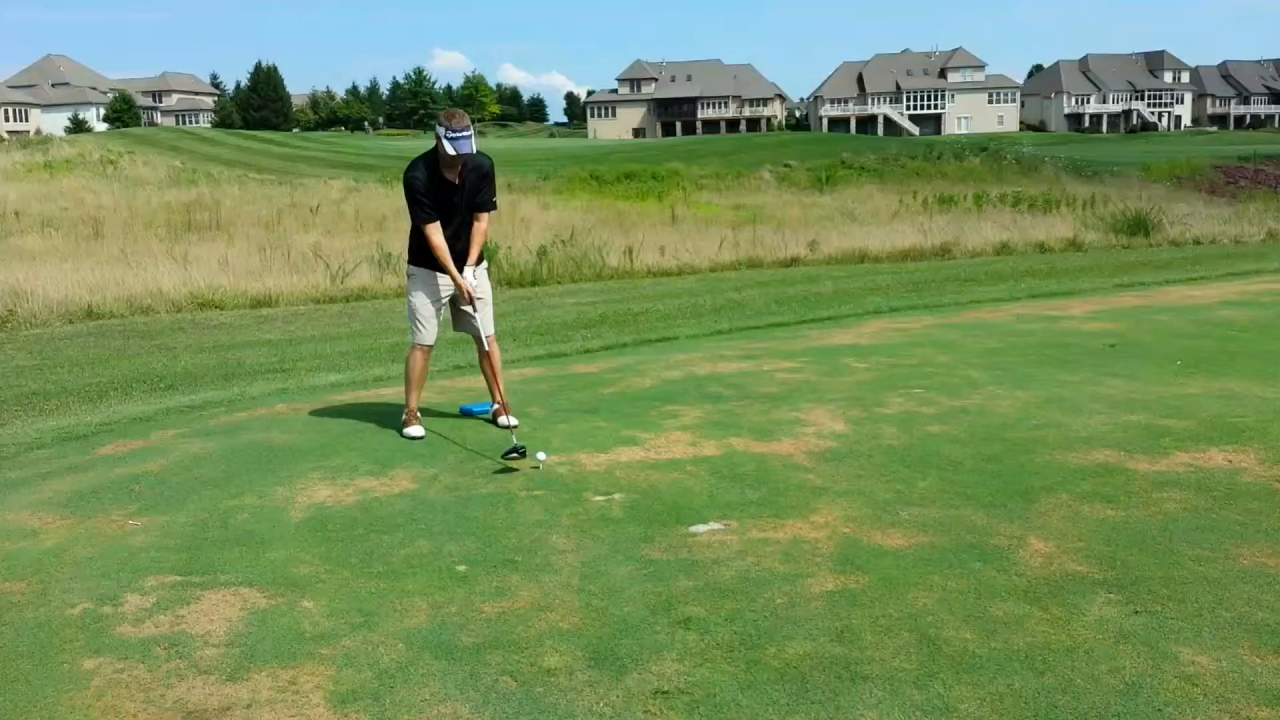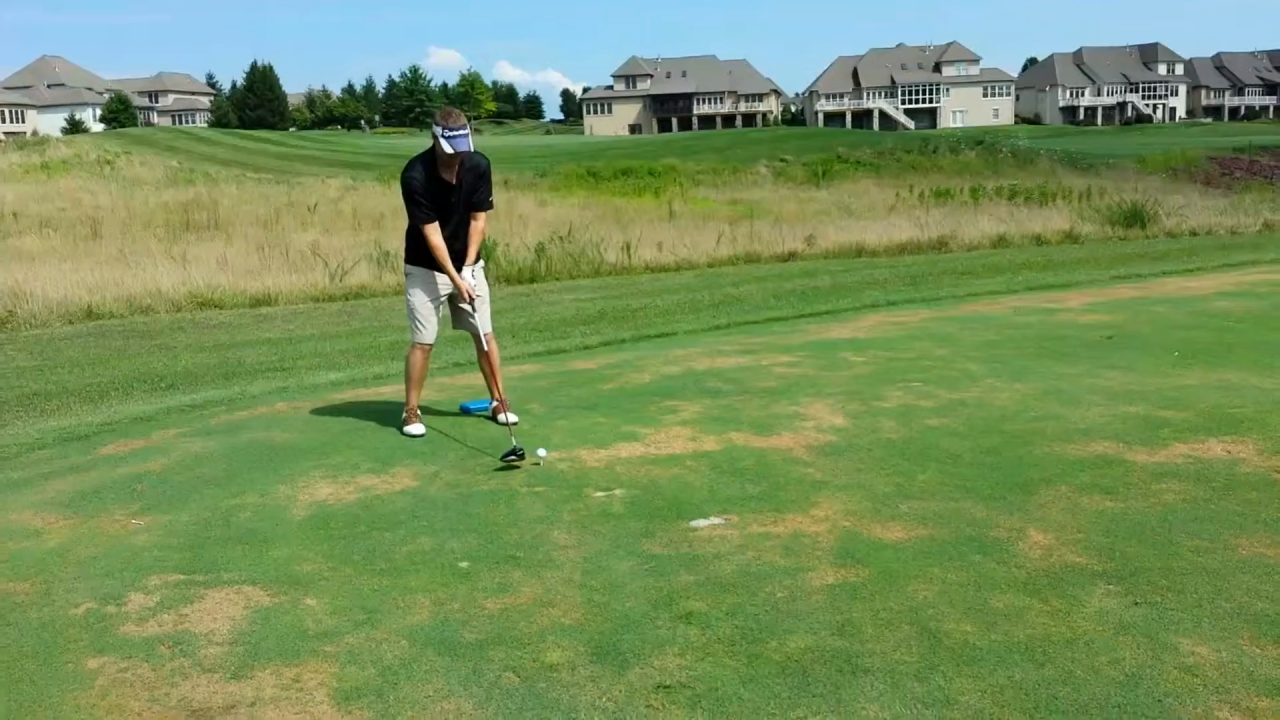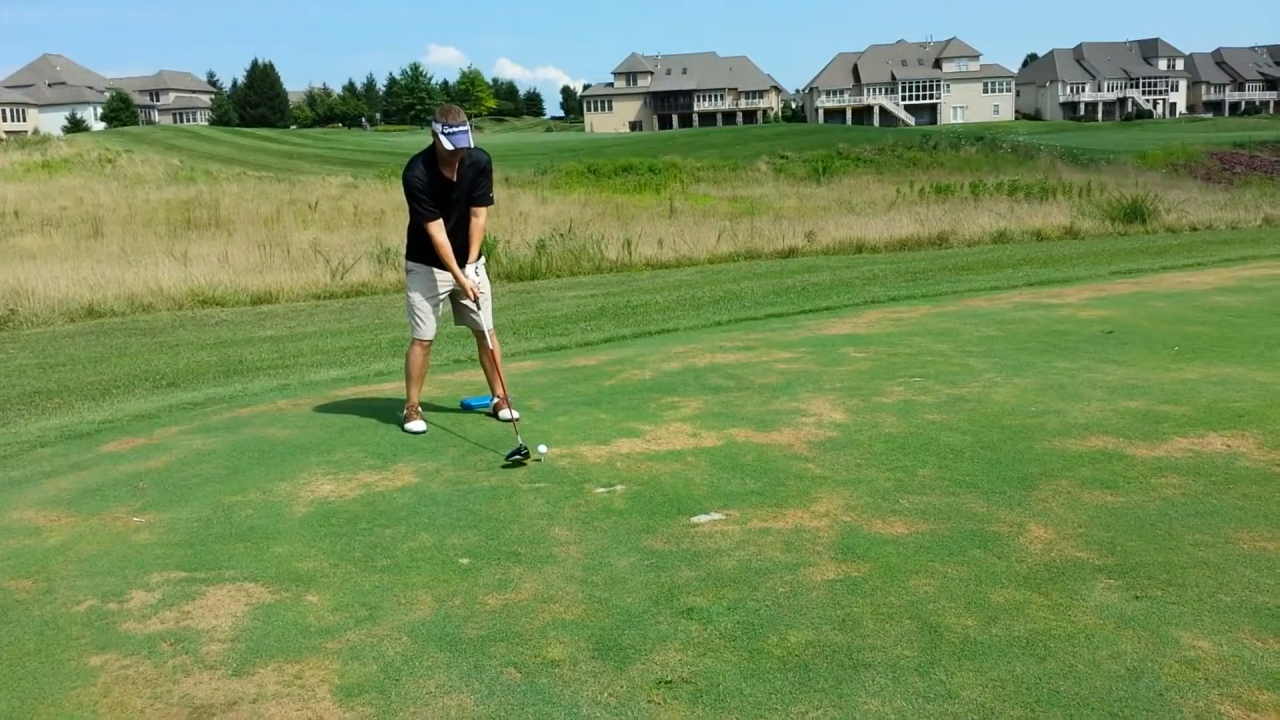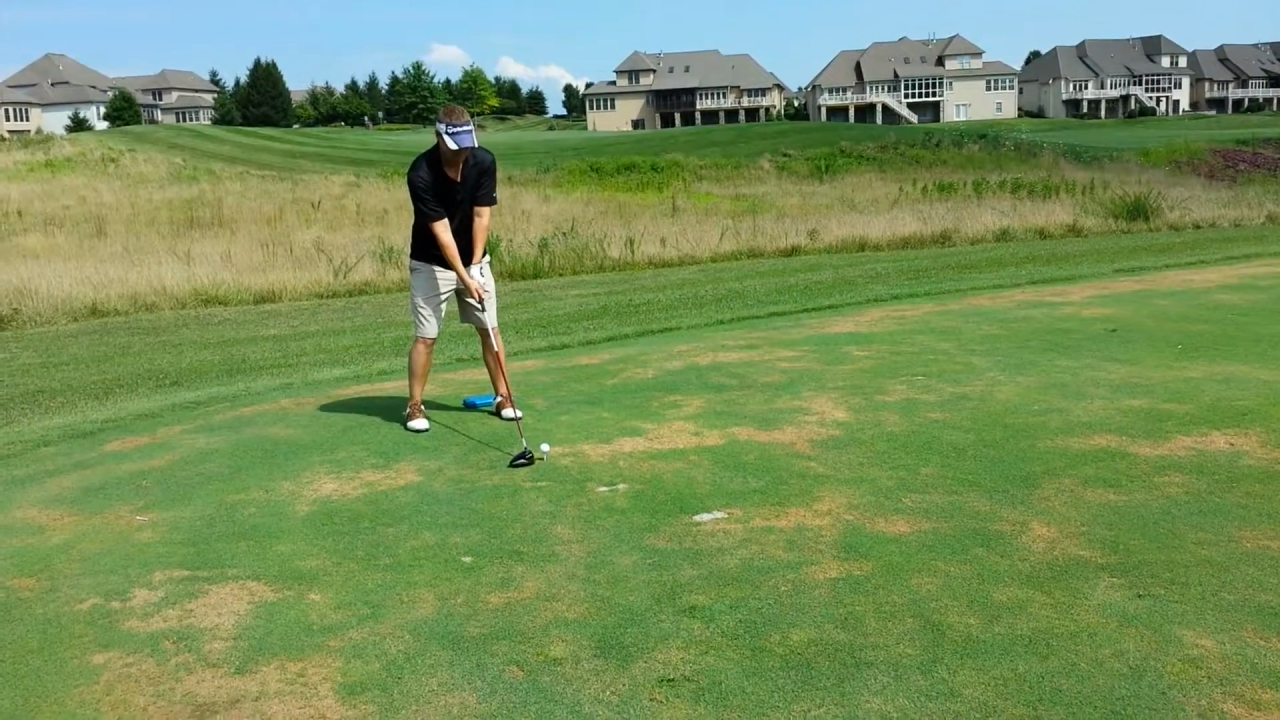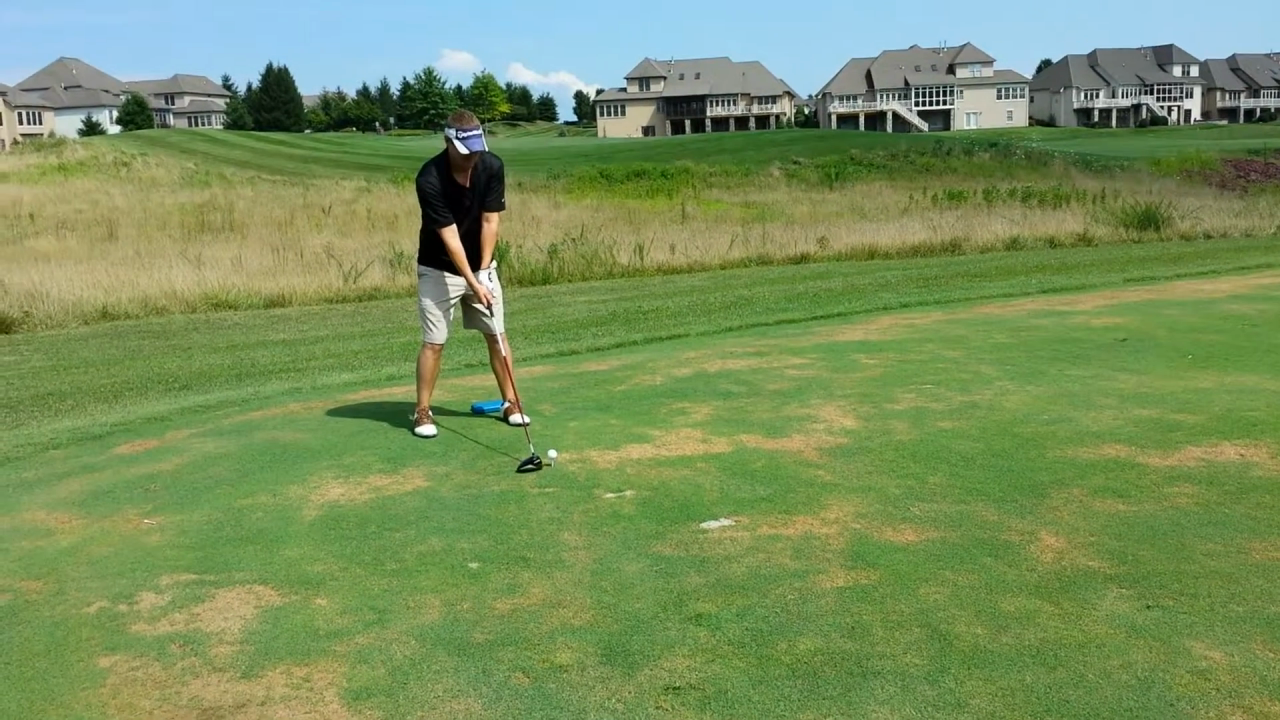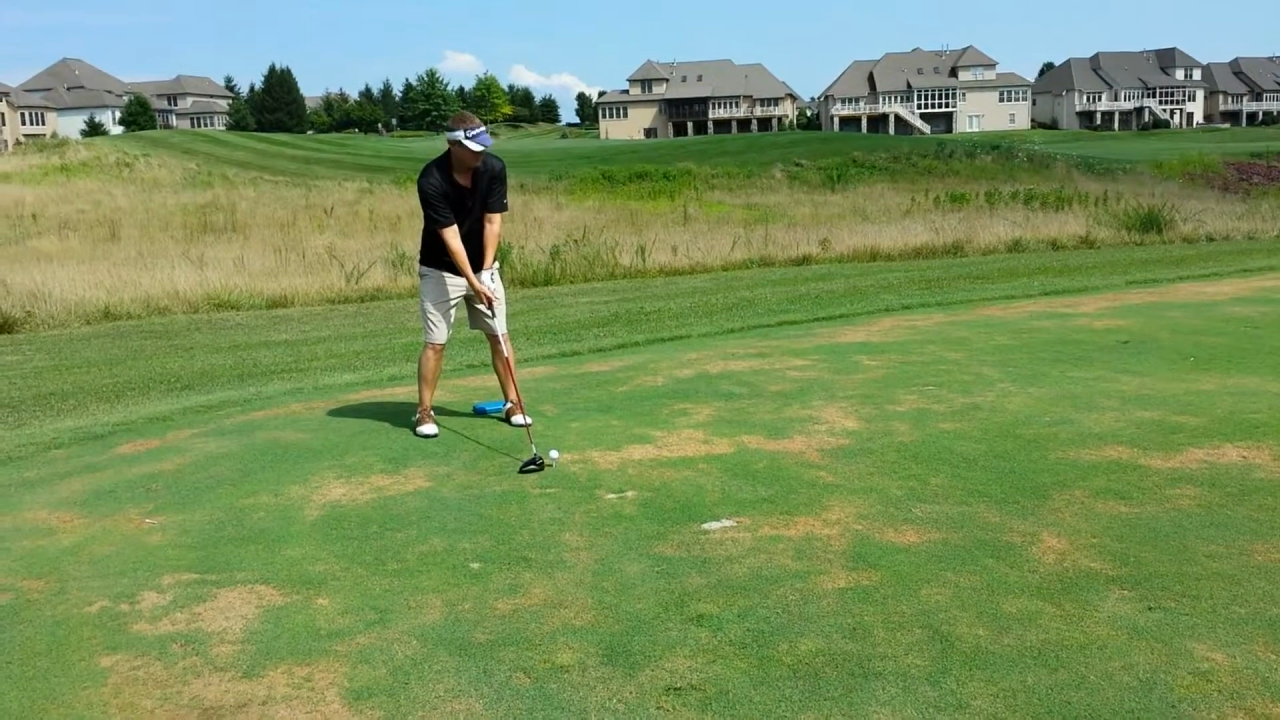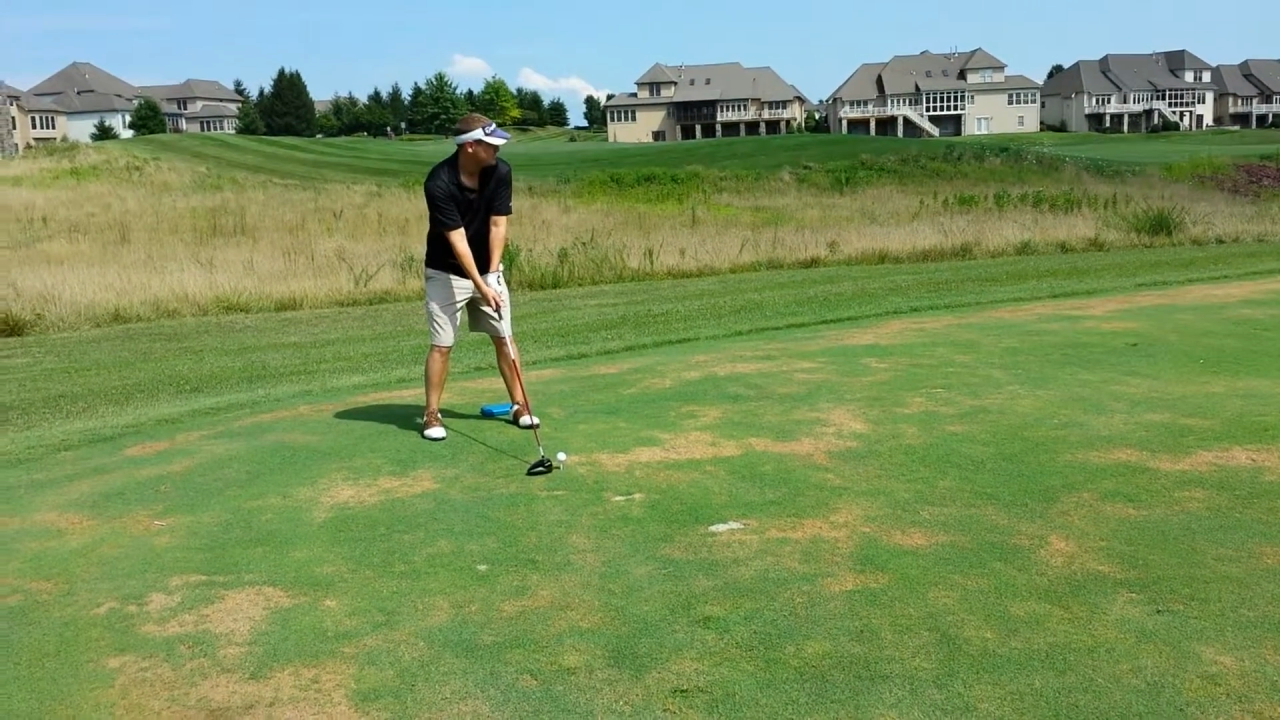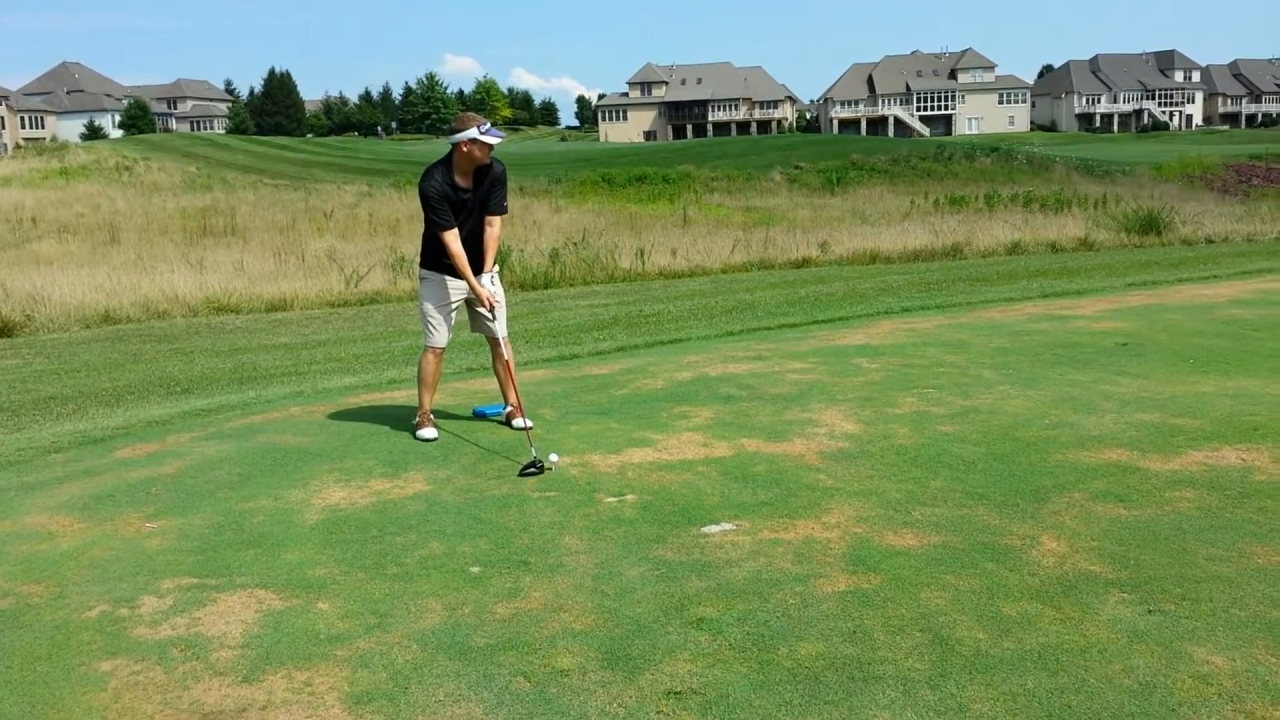
dt=0.3s
person 1, frame 1
left shoulder: (483, 166)
right shoulder: (417, 174)
left elbow: (482, 220)
right elbow: (433, 232)
left wrist: (470, 268)
right wrist: (455, 277)
left hip: (472, 265)
right hip: (429, 268)
left knee: (487, 336)
right knee: (423, 342)
left ankle: (499, 405)
right ankle: (411, 412)
person 1, frame 2
left shoulder: (479, 165)
right shoulder: (415, 175)
left elbow: (478, 219)
right elbow: (431, 233)
left wrist: (468, 268)
right wrist: (454, 278)
left hip: (469, 264)
right hip: (425, 268)
left knee: (485, 334)
right knee: (423, 341)
left ankle: (498, 402)
right ankle: (411, 410)
person 1, frame 3
left shoulder: (480, 161)
right shoulder: (416, 173)
left elbow: (478, 215)
right elbow: (435, 230)
left wrist: (471, 265)
right wrist: (458, 276)
left hip: (469, 261)
right hip: (426, 265)
left knee: (485, 330)
right knee: (422, 338)
left ankle: (499, 398)
right ankle: (412, 407)
person 1, frame 4
left shoulder: (484, 161)
right shoulder: (421, 173)
left elbow: (481, 216)
right elbow: (441, 230)
left wrist: (476, 265)
right wrist: (463, 277)
left hip: (474, 260)
right hip: (431, 263)
left knee: (489, 329)
right knee: (426, 336)
left ankle: (503, 397)
right ankle: (414, 405)
person 1, frame 5
left shoulder: (493, 166)
right shoulder: (429, 179)
left elbow: (490, 221)
right elbow: (450, 236)
left wrist: (485, 269)
right wrist: (472, 283)
left hip: (481, 265)
right hip: (439, 269)
left knee: (497, 334)
right knee: (434, 342)
left ankle: (510, 403)
right ankle: (422, 411)
person 1, frame 6
left shoulder: (494, 168)
right shoulder: (431, 180)
left elbow: (493, 221)
right elbow: (451, 236)
left wrist: (487, 271)
right wrist: (473, 283)
left hip: (483, 267)
right hip: (440, 269)
left knee: (499, 335)
right knee: (435, 341)
left ankle: (512, 403)
right ankle: (424, 411)
person 1, frame 7
left shoulder: (500, 171)
right shoulder: (439, 182)
left elbow: (497, 225)
right elbow: (457, 239)
left wrist: (492, 273)
right wrist: (479, 285)
left hip: (488, 269)
right hip: (446, 272)
left knee: (504, 337)
right knee: (441, 344)
left ankle: (519, 405)
right ankle: (432, 413)
person 1, frame 8
left shoulder: (495, 171)
right shoulder: (433, 183)
left elbow: (493, 225)
right elbow: (451, 240)
left wrist: (487, 274)
right wrist: (473, 286)
left hip: (483, 270)
right hip: (440, 273)
left knee: (499, 338)
right knee: (435, 345)
left ankle: (512, 407)
right ankle: (424, 415)
